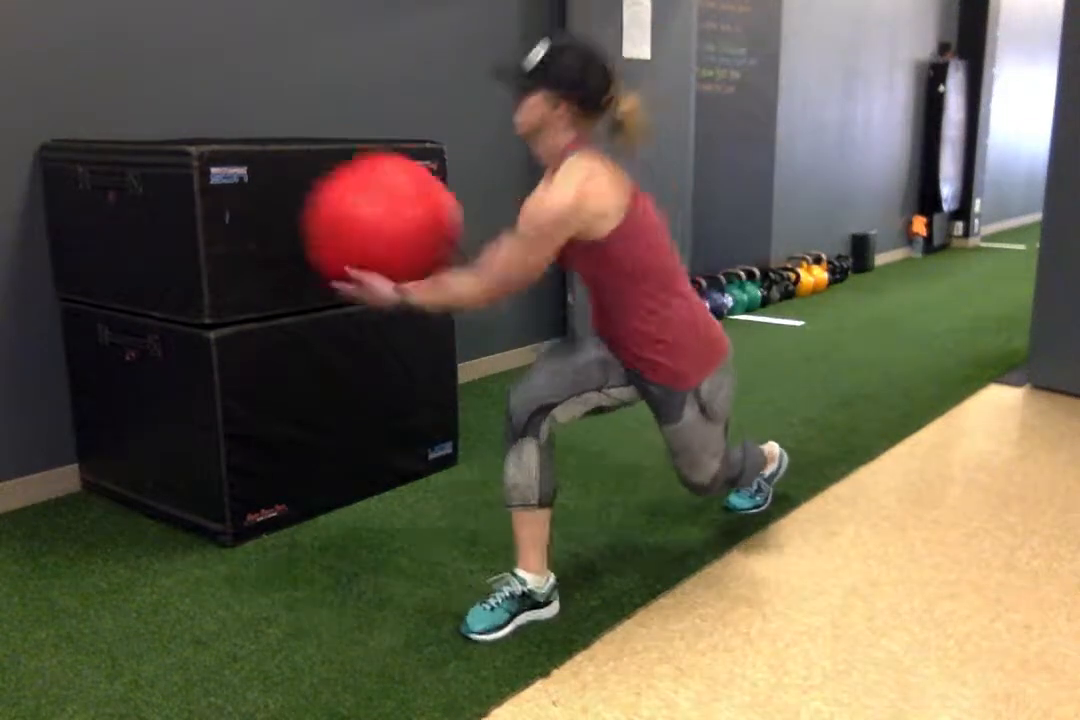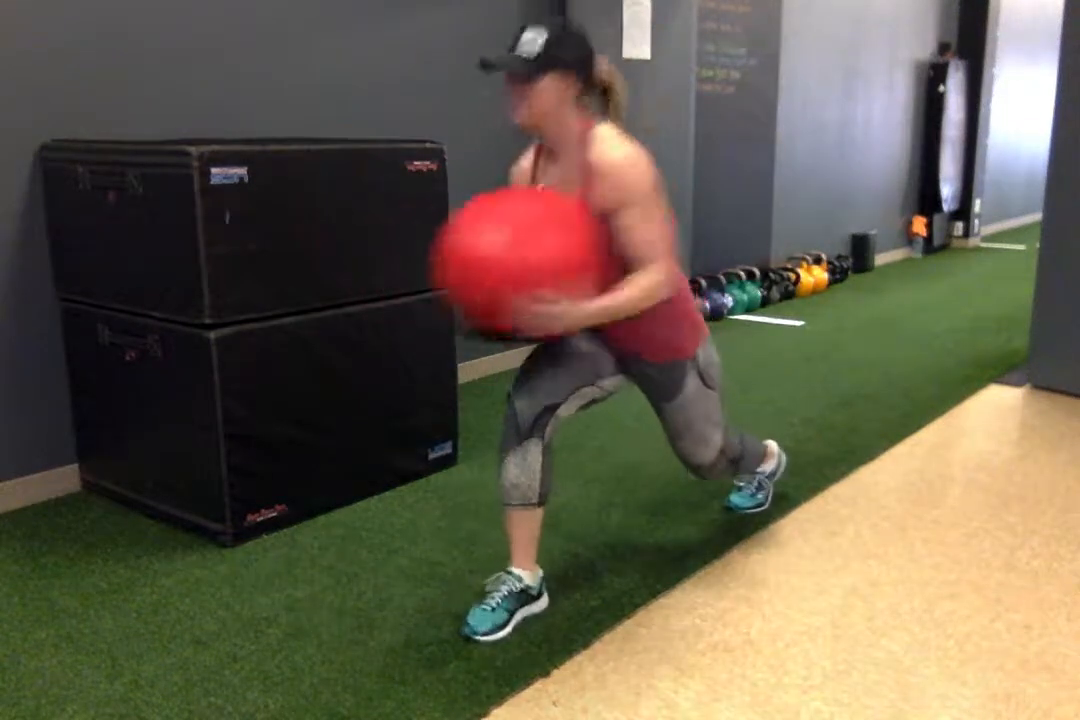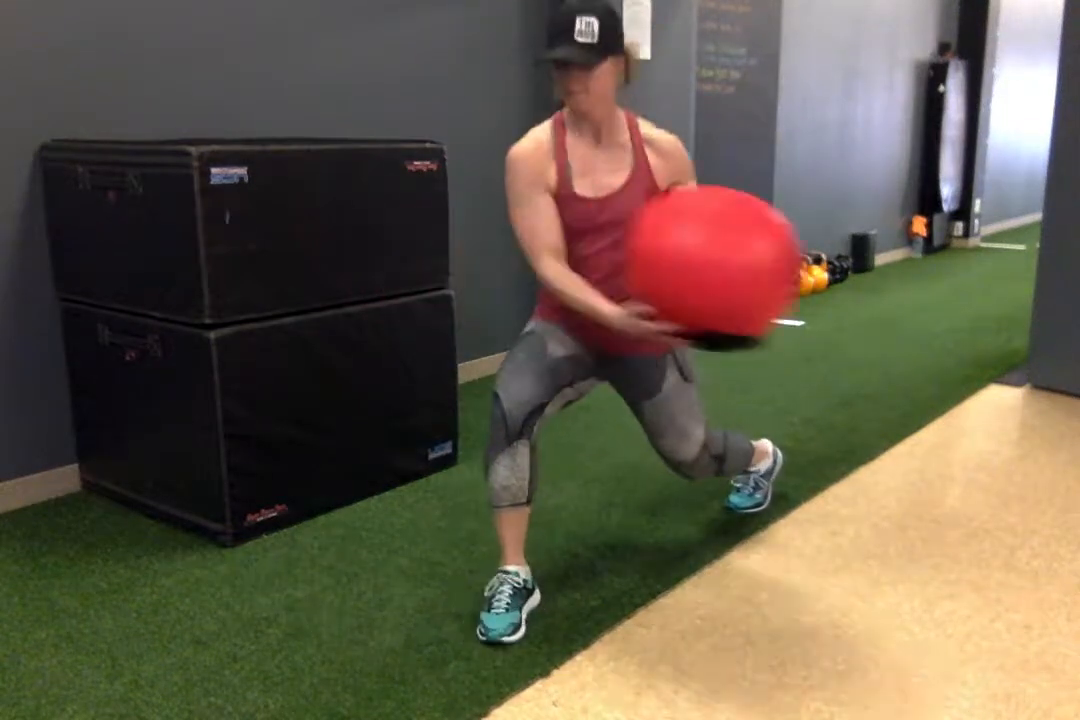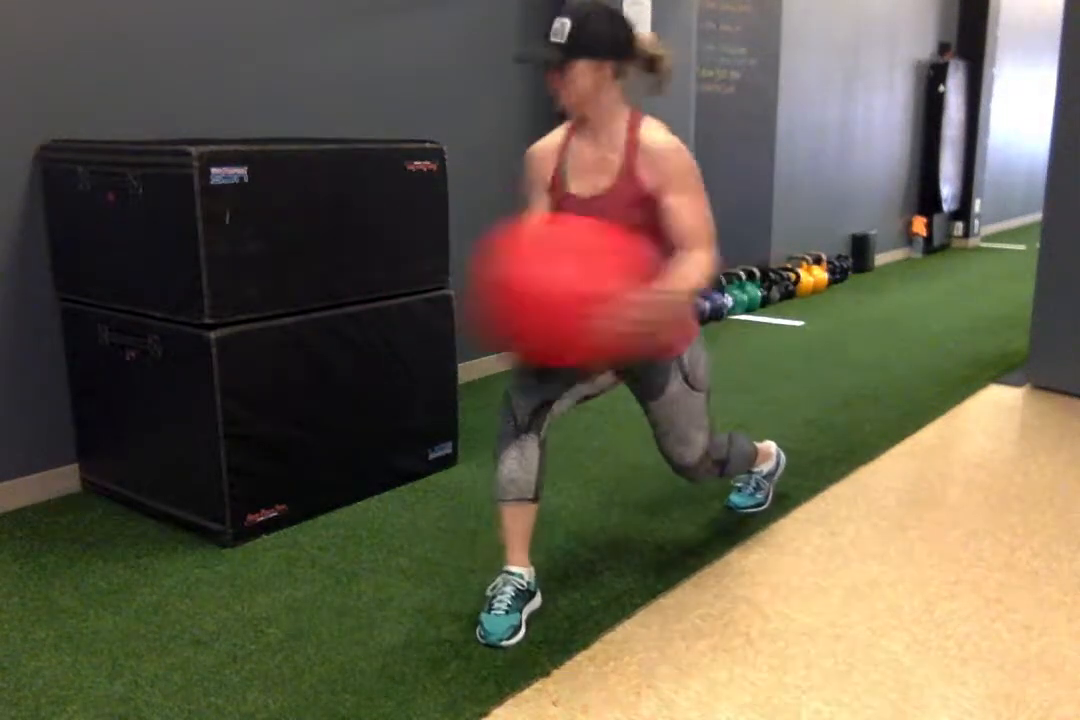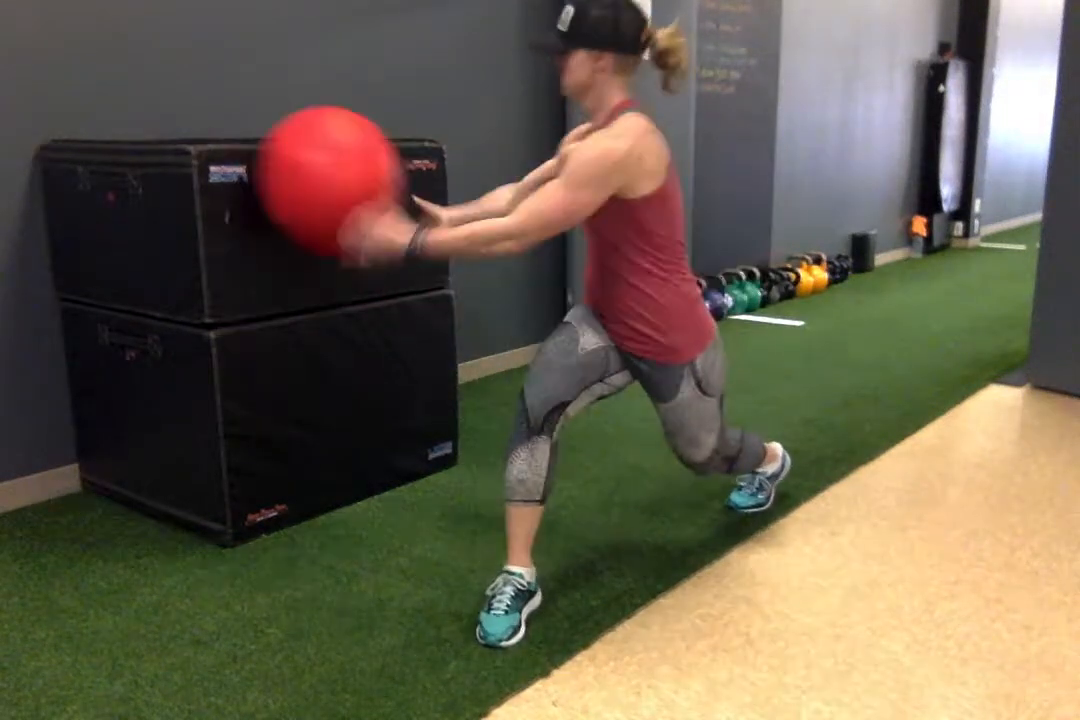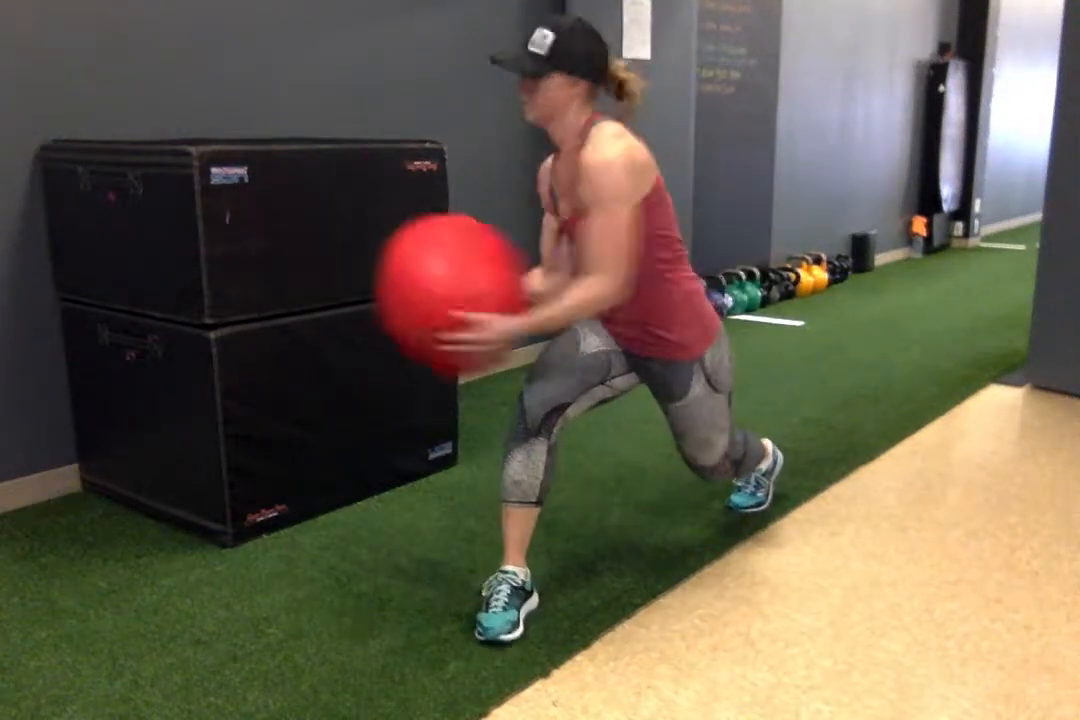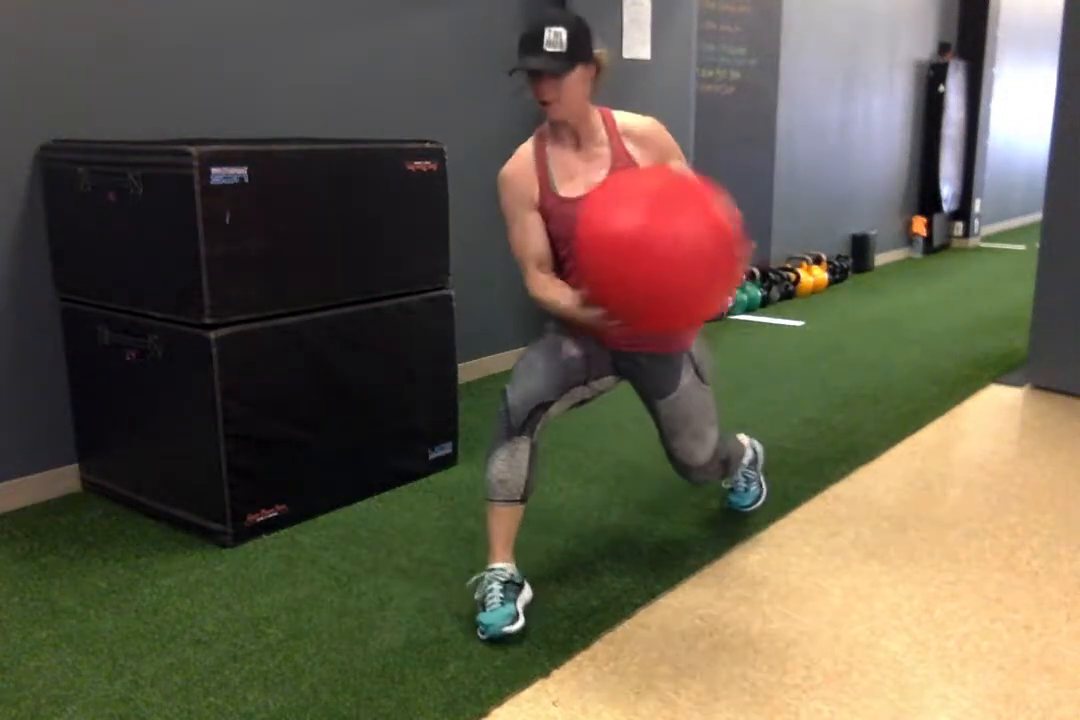
dt=0.3s
person 1, frame 1
left shoulder: (565, 195)
right shoulder: (566, 175)
left elbow: (488, 286)
right elbow: (511, 272)
left wrist: (399, 294)
right wrist: (426, 281)
left hip: (685, 358)
right hip: (617, 340)
left knee: (705, 476)
right knee: (529, 415)
left ankle: (765, 458)
right ankle: (532, 583)
person 1, frame 2
left shoulder: (618, 162)
right shoulder: (527, 170)
left elbow: (657, 276)
left wrist: (580, 313)
right wrist: (515, 304)
left hip: (662, 340)
right hip: (589, 334)
left knee: (704, 454)
right knee: (526, 412)
left ankle: (764, 459)
right ankle: (522, 579)
person 1, frame 3
left shoulder: (660, 148)
right shoulder: (531, 154)
right elbow: (549, 267)
right wrist: (615, 316)
left hip: (648, 334)
right hip: (564, 326)
left knee: (686, 452)
right knee: (509, 414)
left ankle: (760, 457)
right ankle: (513, 578)
person 1, frame 4
left shoulder: (660, 151)
right shoulder: (547, 153)
left elbow: (699, 254)
left wrist: (656, 302)
left hip: (656, 335)
left knee: (690, 458)
right knee: (521, 407)
left ankle: (763, 458)
right ankle: (516, 578)
person 1, frame 5
left shoulder: (619, 146)
right shoulder: (588, 138)
left elbow: (516, 232)
right elbow: (517, 197)
left wrist: (409, 244)
right wrist: (437, 217)
left hip: (674, 337)
right hip: (608, 321)
left knee: (702, 452)
right knee: (538, 408)
left ankle: (769, 459)
right ankle: (517, 578)
person 1, frame 6
left shoulder: (609, 159)
right shoulder: (551, 170)
left elbow: (606, 283)
right elbow: (557, 274)
left wrist: (514, 328)
left hip: (678, 337)
right hip: (611, 330)
left knee: (709, 459)
right knee: (536, 410)
left ankle: (760, 458)
right ankle: (512, 579)
person 1, frame 7
left shoulder: (642, 135)
right shoulder: (520, 171)
right elbow: (537, 276)
right wrist: (583, 310)
left hip: (662, 334)
right hip: (582, 330)
left knee: (696, 462)
right knee: (518, 409)
left ankle: (743, 454)
right ankle: (501, 577)
